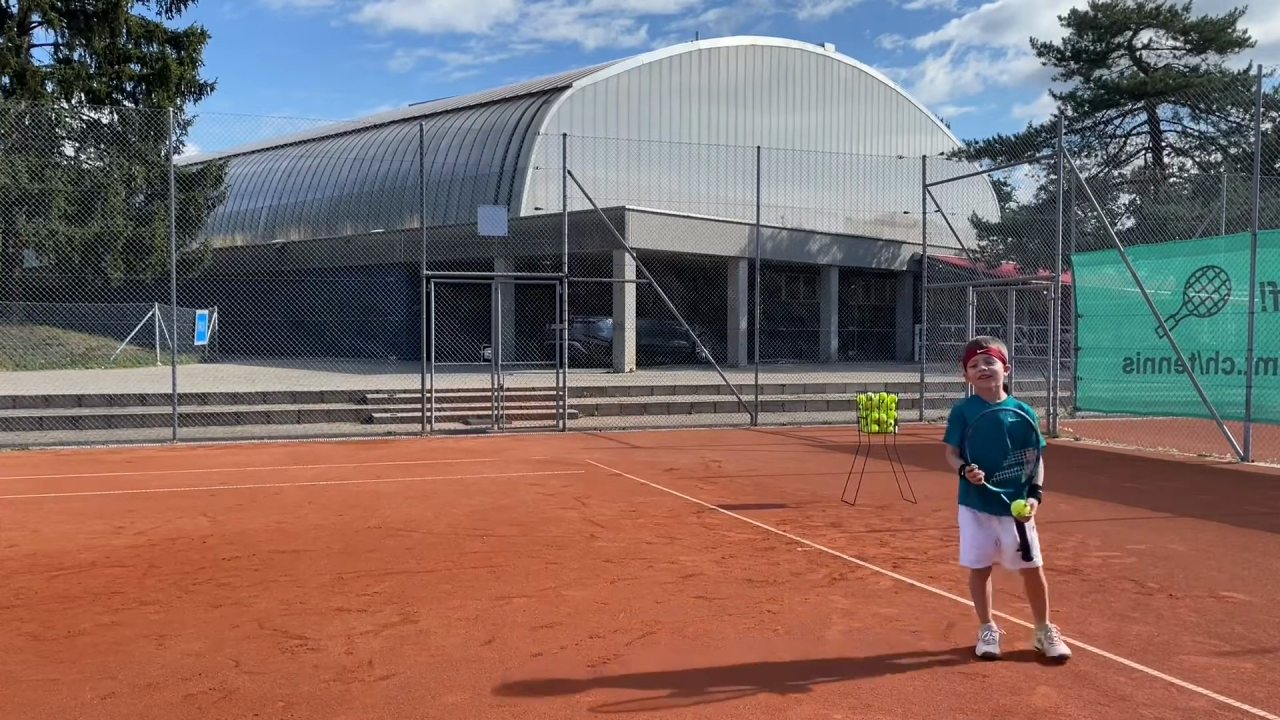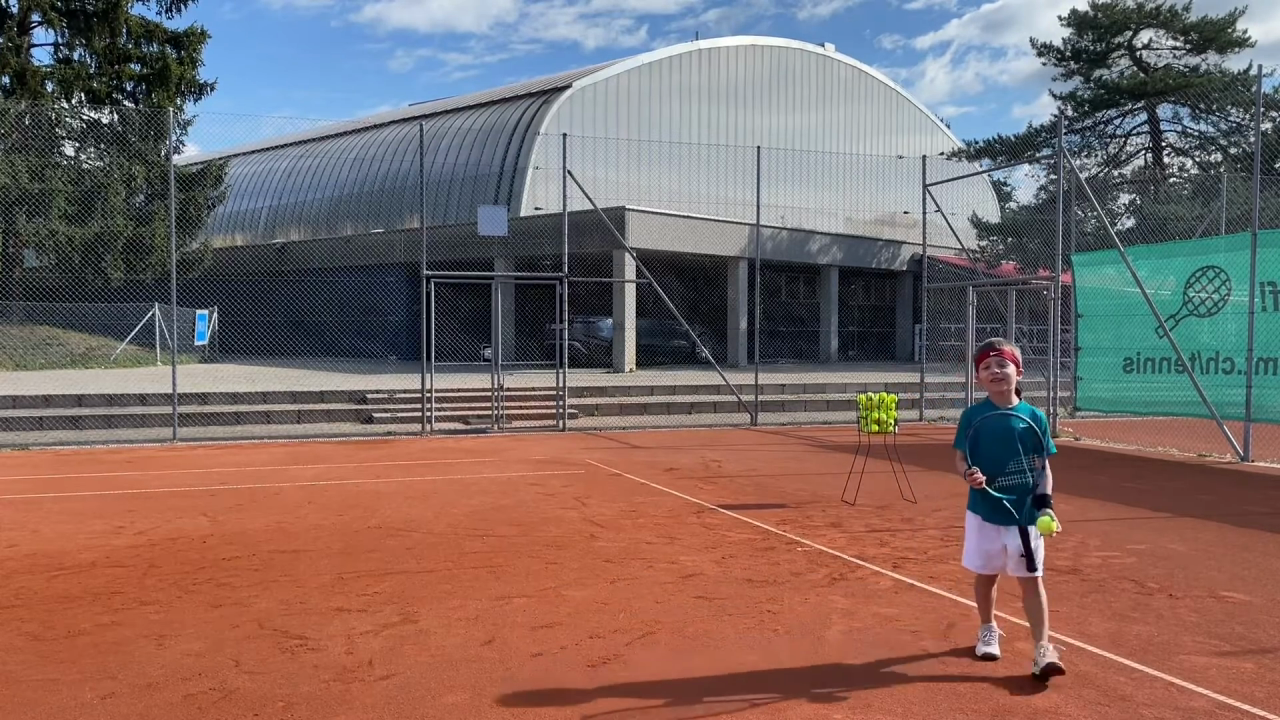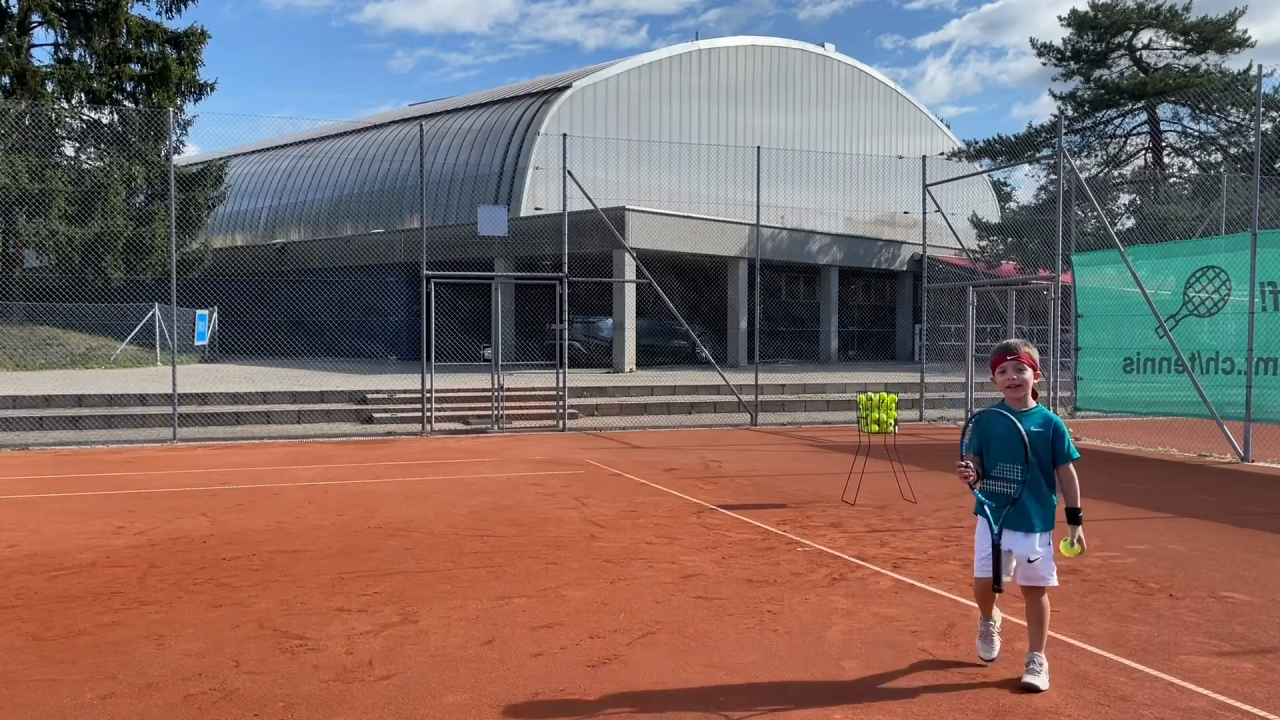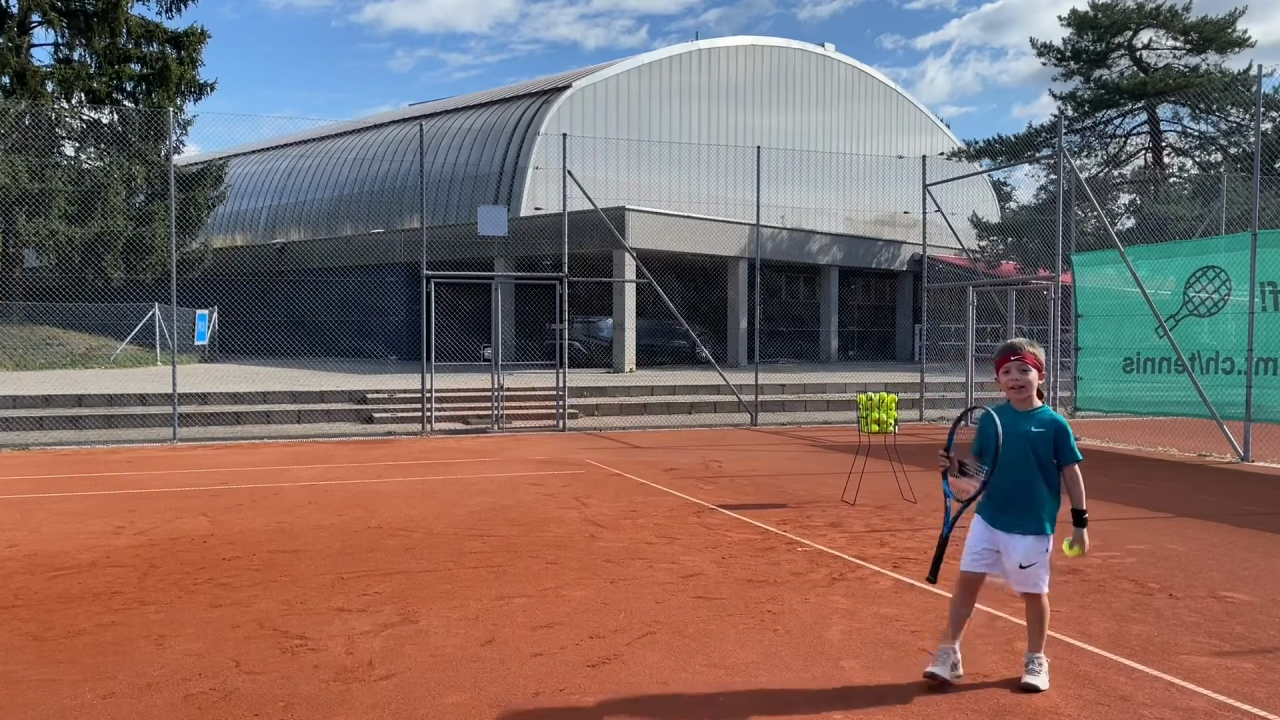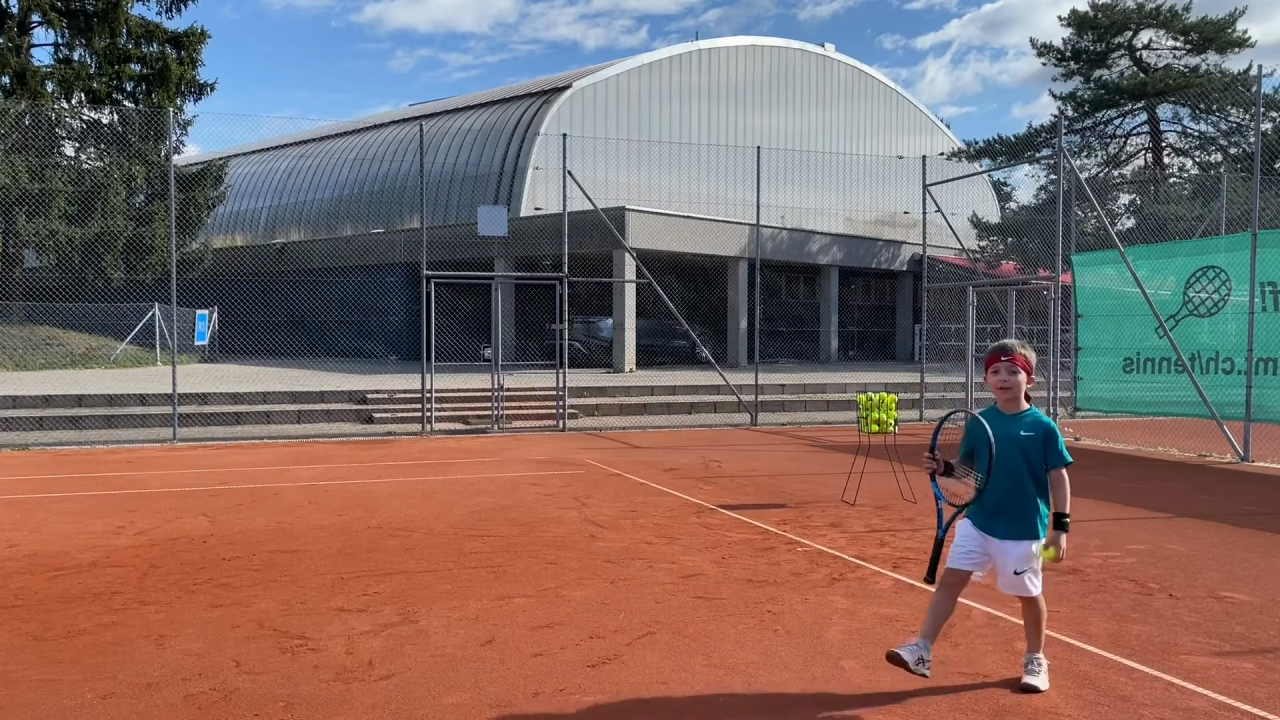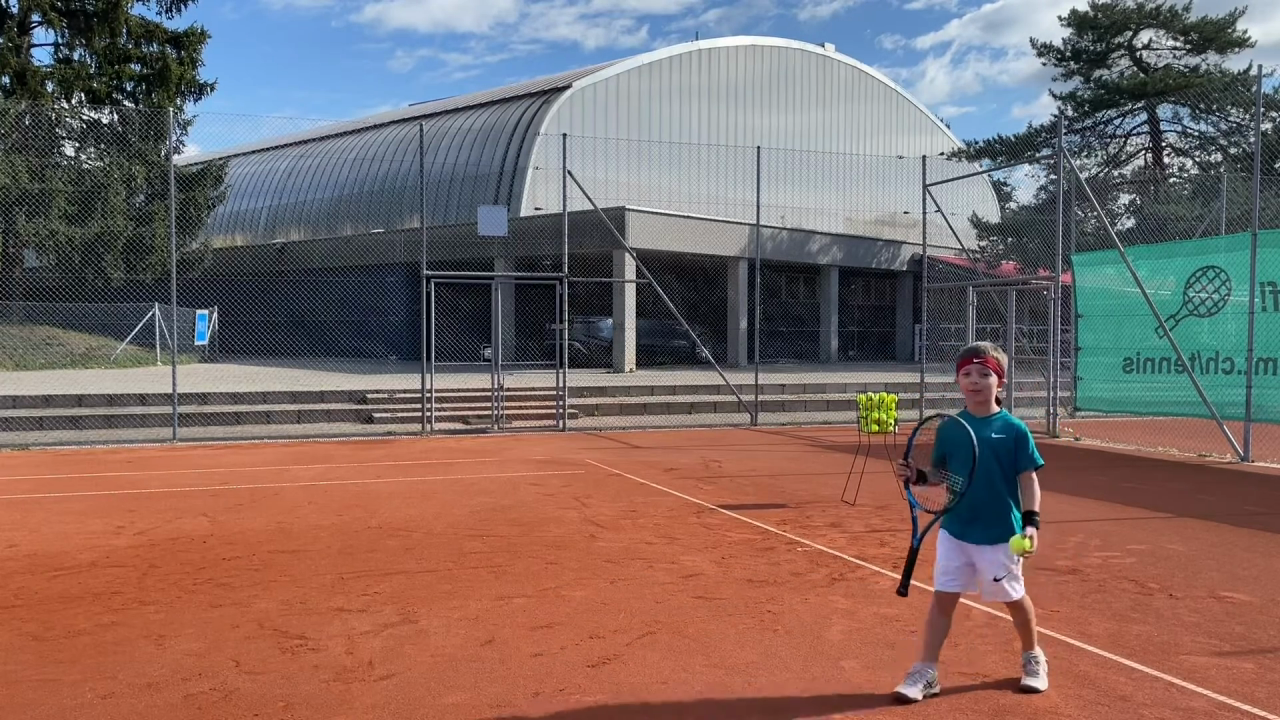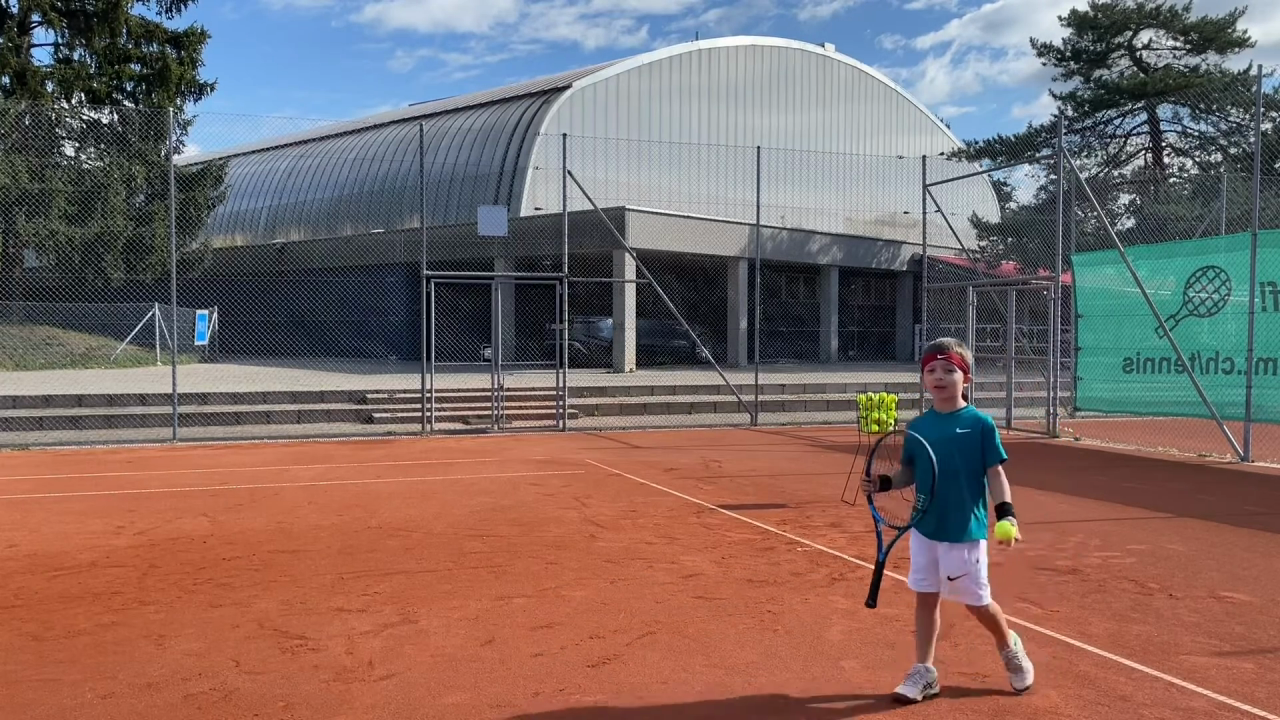
dt=0.2s
person 1, frame 1
left shoulder: (1023, 412)
right shoulder: (962, 411)
right elbow: (952, 455)
left wrist: (1034, 493)
right wrist: (965, 471)
left hip: (1015, 505)
right hip: (976, 505)
left knee: (1032, 568)
right knee: (980, 569)
left ankle: (1045, 631)
right ankle: (988, 629)
person 1, frame 2
left shoulder: (1034, 417)
right shoulder: (973, 415)
left elbow: (1042, 465)
right elbow: (961, 458)
left wrist: (1044, 503)
right wrist: (968, 474)
left hip: (1024, 513)
right hip: (983, 511)
left knee: (1031, 577)
right knee: (985, 575)
left ankle: (1043, 650)
right ankle: (988, 631)
person 1, frame 3
left shoulder: (1050, 423)
right shoulder: (986, 420)
left elbow: (1065, 472)
right elbow: (977, 464)
left wrist: (1075, 519)
right wrist: (968, 472)
left hip: (1035, 522)
left knee: (1035, 590)
right knee: (983, 583)
left ankle: (1036, 660)
right ankle: (990, 619)
person 1, frame 4
left shoulder: (1054, 424)
right shoulder: (992, 419)
left elbow: (1070, 473)
left wrist: (1080, 521)
right wrist: (958, 467)
left hip: (1033, 525)
right hip: (989, 517)
left knee: (1033, 593)
right knee: (966, 580)
left ankle: (1035, 661)
right ankle: (950, 655)
person 1, frame 5
left shoulder: (1043, 427)
right shoulder: (979, 421)
left elbow: (1058, 477)
left wrist: (1059, 526)
right wrist: (943, 469)
left hip: (1024, 529)
right hip: (977, 521)
left knee: (1029, 594)
right knee: (950, 579)
left ankle: (1035, 660)
right ankle: (920, 650)
person 1, frame 6
left shoulder: (1014, 429)
left elbow: (1027, 480)
left wrist: (1031, 522)
right wrist: (917, 477)
left hip: (999, 533)
right hip: (954, 530)
left knee: (1013, 597)
right knee: (942, 598)
left ankle: (1032, 657)
right ankle: (925, 672)
person 1, frame 7
left shoulder: (981, 424)
right shoulder: (917, 426)
left elbow: (995, 474)
left wrist: (1005, 512)
left hip: (965, 531)
right hip: (924, 528)
left knee: (976, 601)
right knee: (925, 598)
left ankle: (1008, 644)
right ankle: (924, 671)
